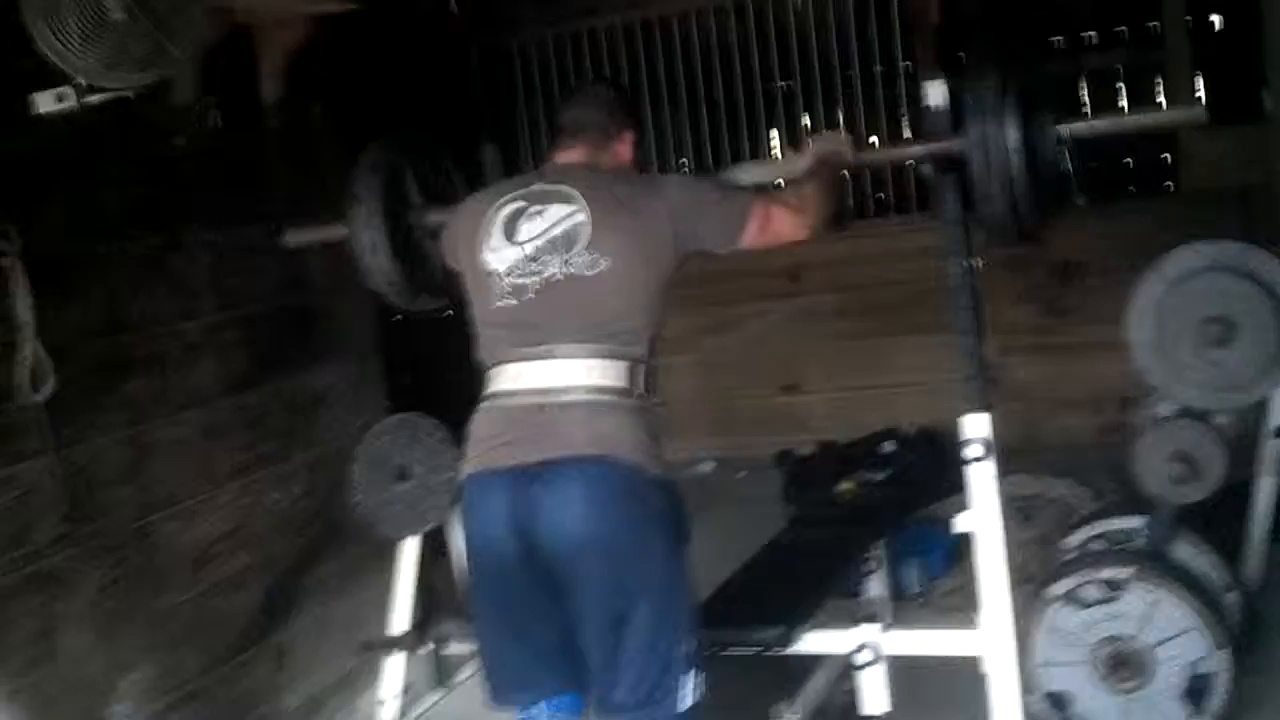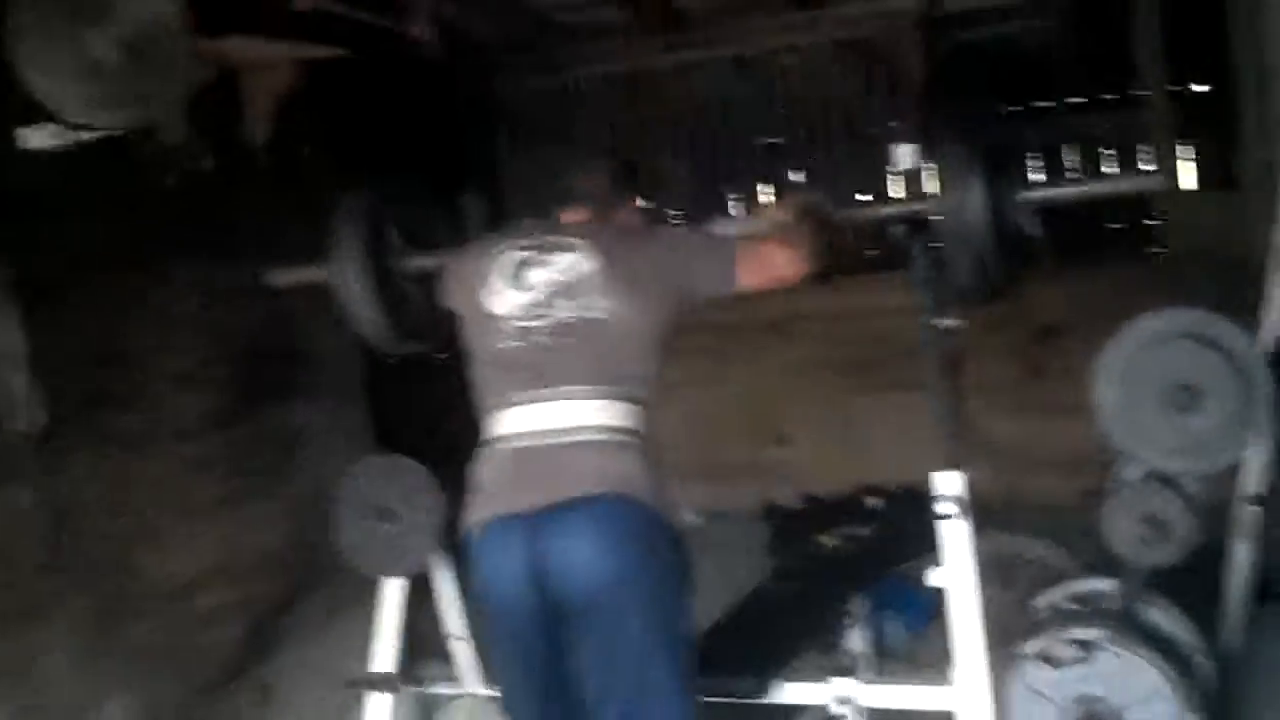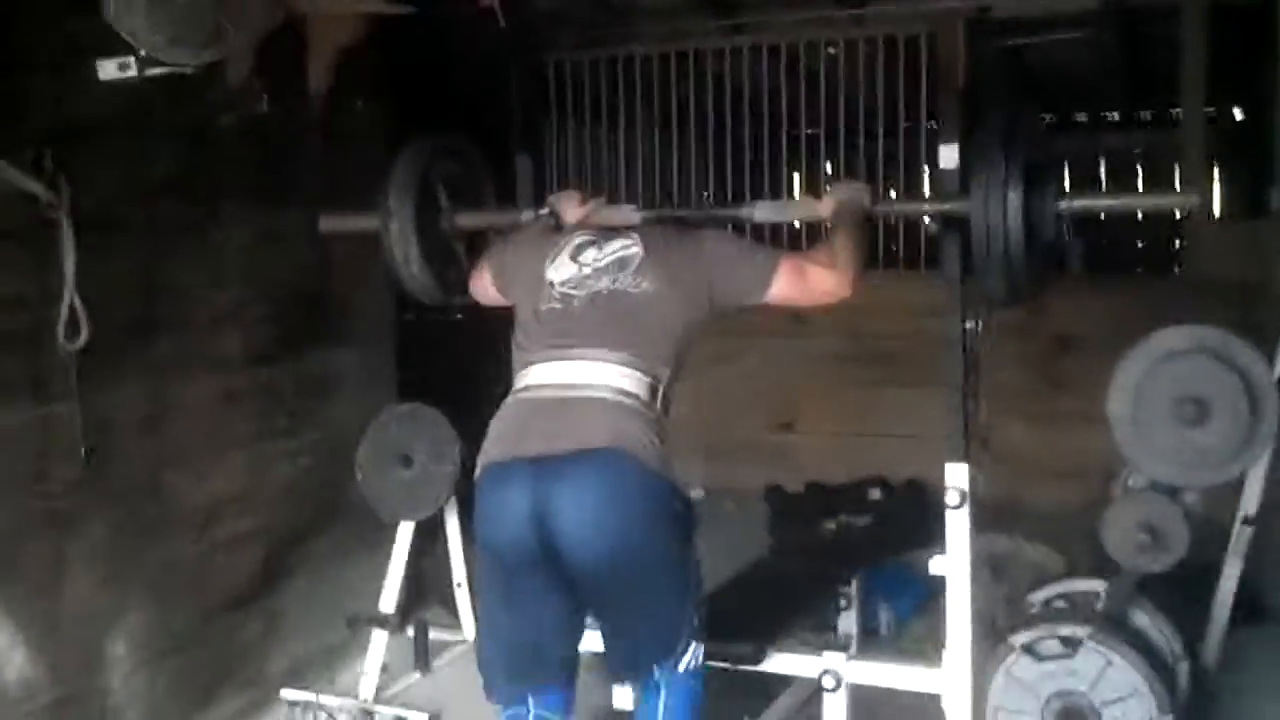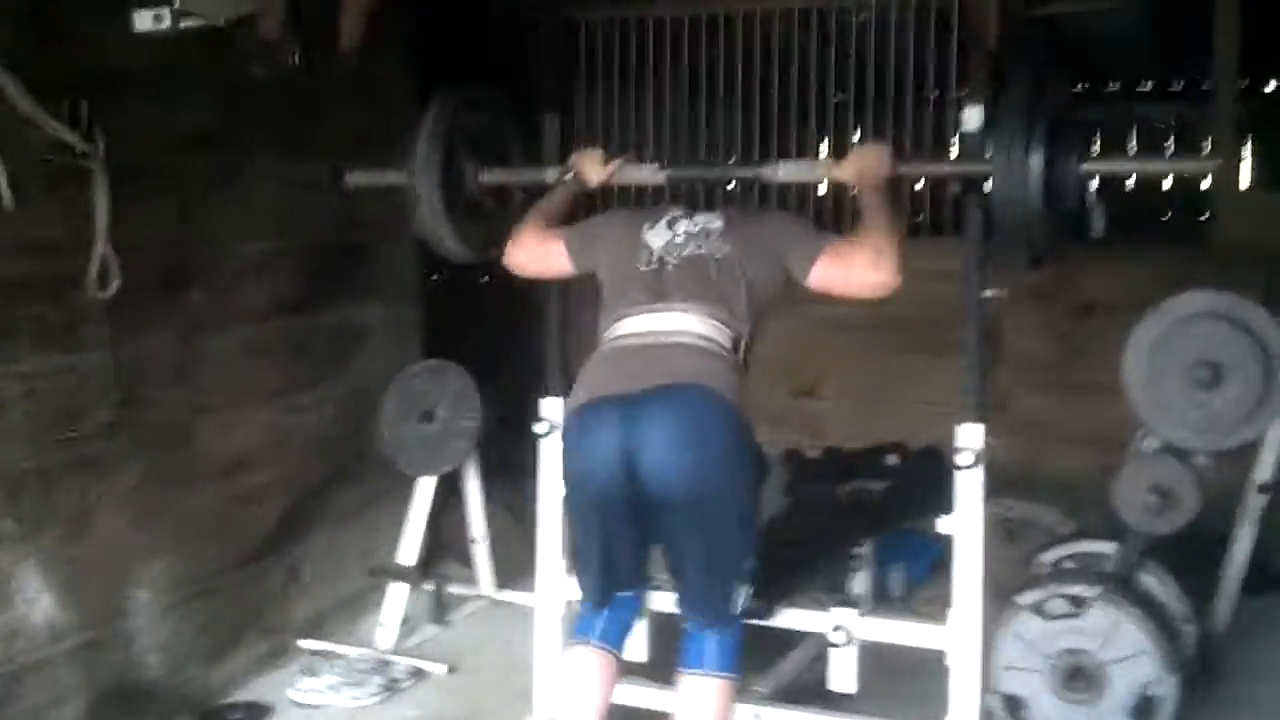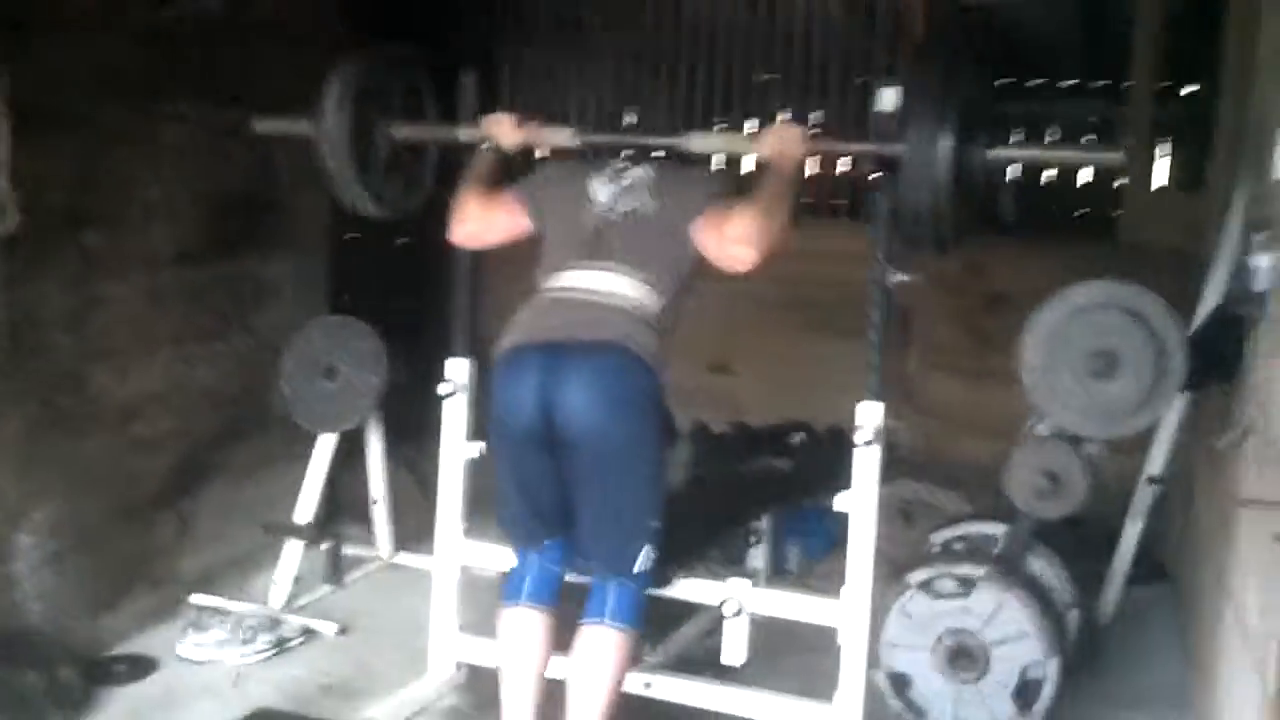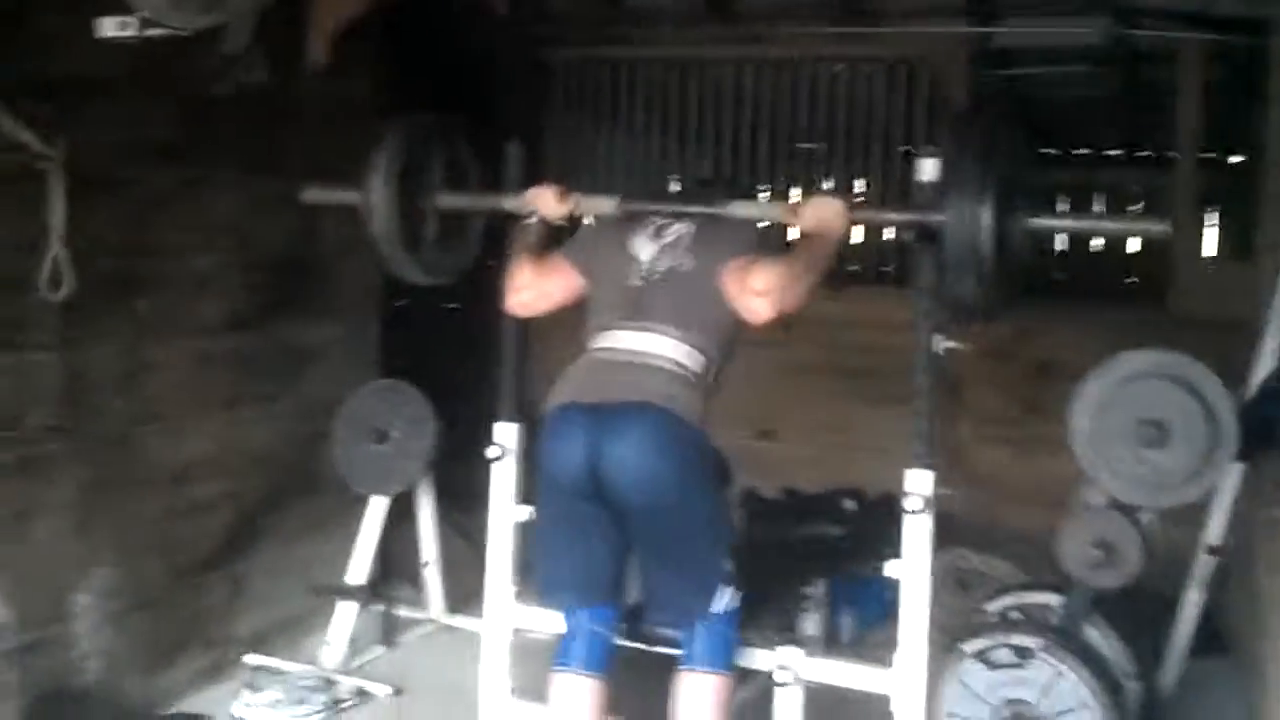
dt=0.4s
person 1, frame 1
left shoulder: (474, 216)
right shoulder: (654, 200)
right elbow: (793, 221)
right wrist: (825, 163)
left hip: (491, 481)
right hip: (601, 473)
person 1, frame 2
left shoulder: (477, 264)
right shoulder: (653, 252)
right elbow: (787, 261)
right wrist: (804, 213)
left hip: (498, 527)
right hip: (606, 518)
person 1, frame 3
left shoulder: (542, 248)
right shoulder: (696, 251)
left elbow: (481, 284)
right elbow: (830, 280)
right wrist: (845, 213)
left hip: (504, 476)
right hip: (612, 475)
right knee: (668, 672)
person 1, frame 4
left shoulder: (624, 226)
right shoulder: (767, 232)
left elbow: (520, 253)
right elbow: (877, 273)
left wrist: (577, 182)
right wrist: (870, 184)
left hip: (594, 418)
right hip: (694, 419)
left knee: (607, 603)
right knee: (714, 618)
person 1, frame 5
left shoulder: (568, 176)
right shoulder: (692, 186)
left elbow: (466, 226)
right elbow: (741, 247)
left wrist: (493, 148)
right wrist: (782, 166)
left hip: (521, 363)
right hip: (611, 373)
left knee: (537, 554)
right knee: (617, 575)
person 1, frame 6
left shoulder: (612, 233)
right shoulder: (737, 237)
left elbow: (522, 295)
right elbow: (760, 298)
left wrist: (537, 220)
right wrist: (823, 236)
left hip: (567, 424)
right hip: (657, 431)
left knee: (586, 622)
right knee: (708, 619)
